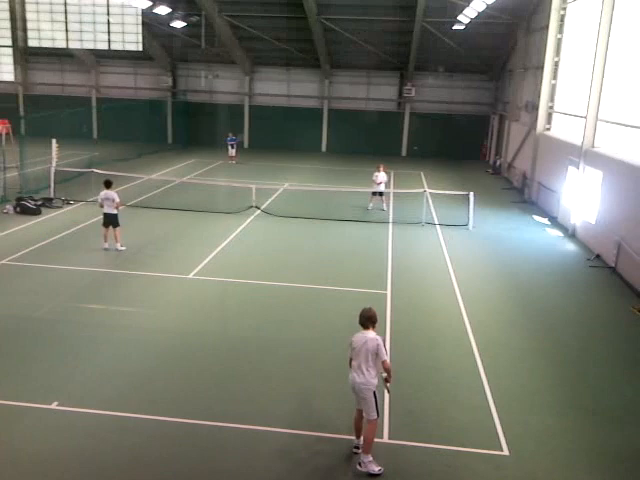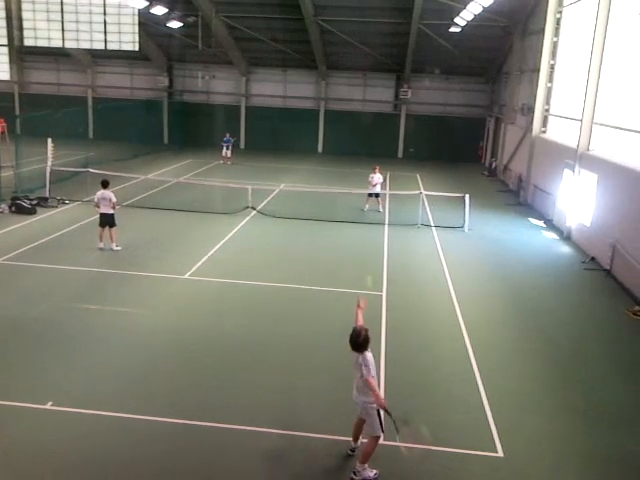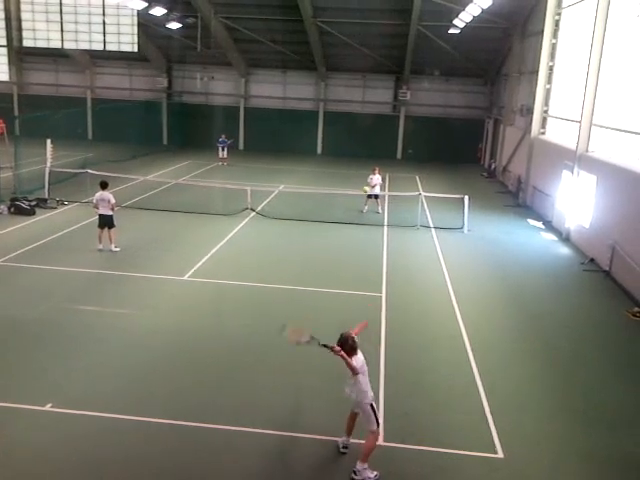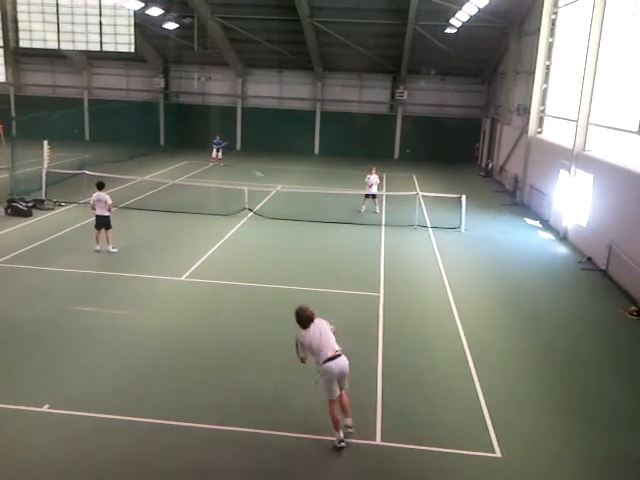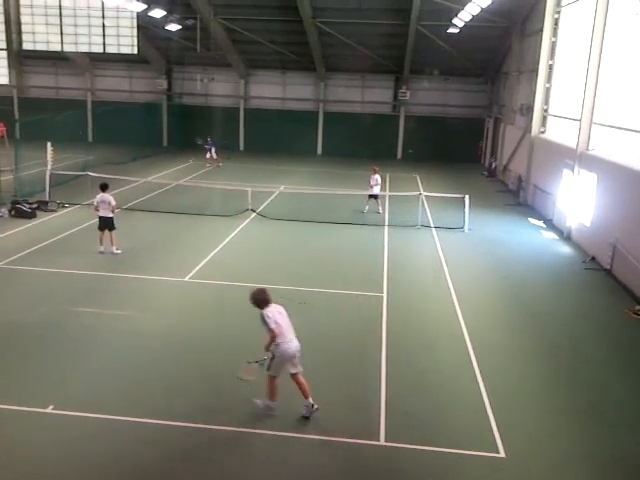
dt=0.5s
person 1, frame 1
left shoulder: (355, 339)
right shoulder: (376, 340)
right elbow: (386, 365)
right wrist: (389, 376)
left hip: (354, 381)
right hip: (367, 384)
left knee: (360, 411)
right knee: (372, 421)
left ankle: (358, 443)
right ankle: (365, 461)
person 1, frame 2
left shoulder: (357, 349)
right shoulder: (366, 357)
left elbow: (359, 324)
right elbow: (369, 381)
left wrist: (359, 309)
right wrist: (379, 397)
left hip: (359, 395)
right hip: (368, 400)
left knee: (361, 419)
right knee: (375, 435)
left ankle: (354, 446)
person 1, frame 3
left shoulder: (345, 348)
right shoulder: (354, 358)
left elbow: (353, 334)
right elbow: (355, 371)
left wrist: (361, 326)
right wrist: (344, 356)
left hip: (354, 393)
right hip: (364, 397)
left knee: (354, 412)
right knee: (374, 433)
left ankle: (345, 441)
person 1, frame 4
left shoulder: (301, 336)
right shoulder: (320, 323)
left elbow: (302, 359)
left hip: (327, 367)
right hip: (341, 361)
left knee: (333, 402)
right knee: (341, 391)
left ankle: (339, 437)
right ankle: (347, 422)
person 1, frame 5
left shoulder: (265, 313)
right shoulder: (278, 307)
left elbow: (274, 333)
left wrist: (268, 345)
left hip: (283, 349)
right hip: (294, 345)
left knee: (272, 376)
right knee: (296, 375)
left ankle: (271, 404)
right ankle: (309, 404)
